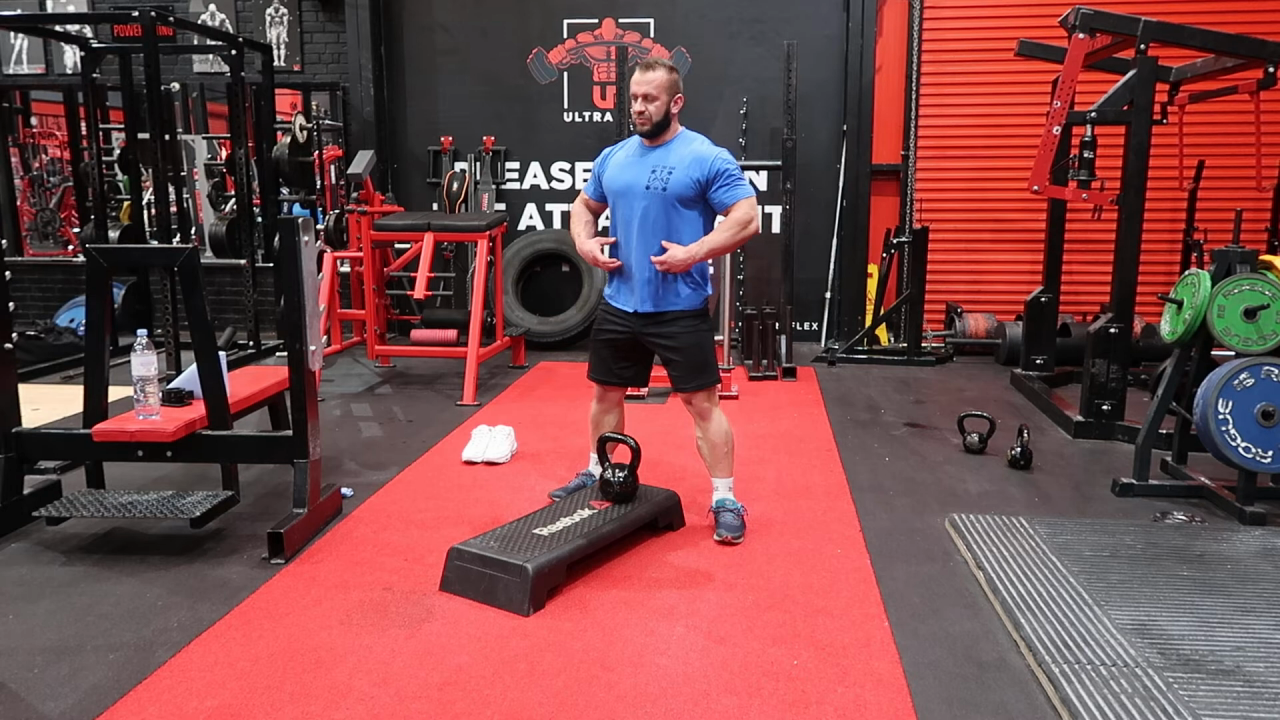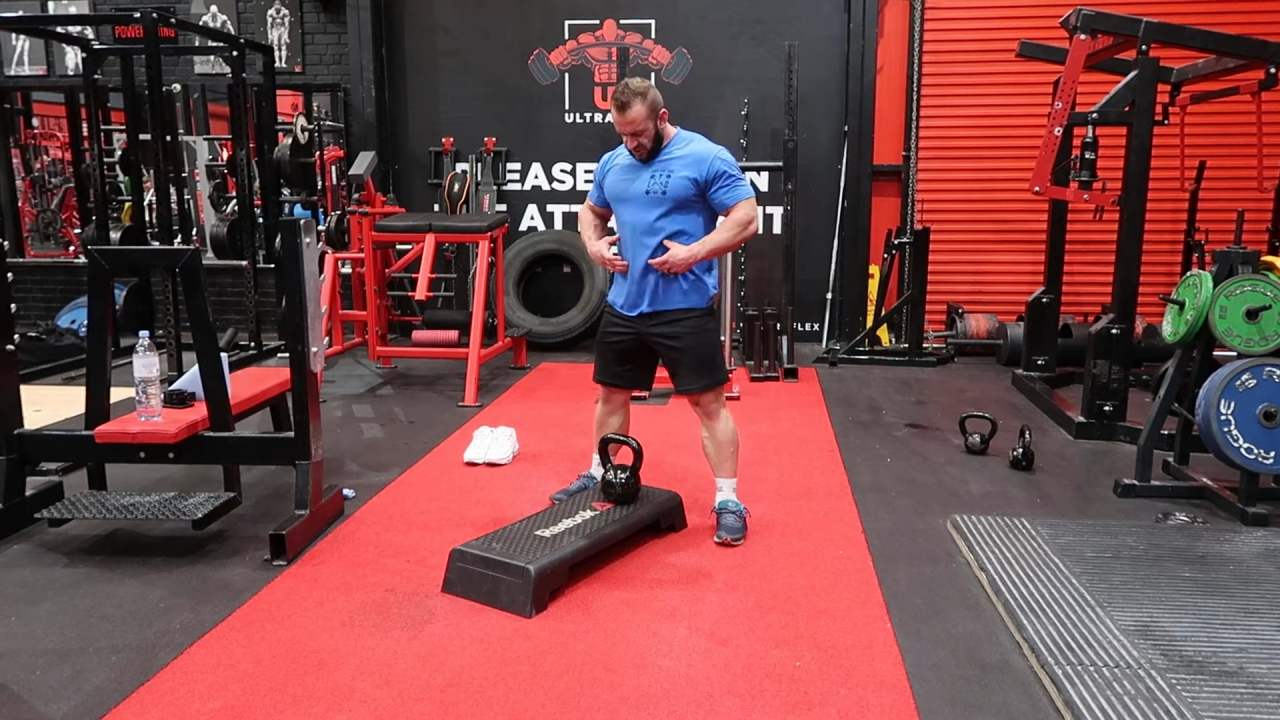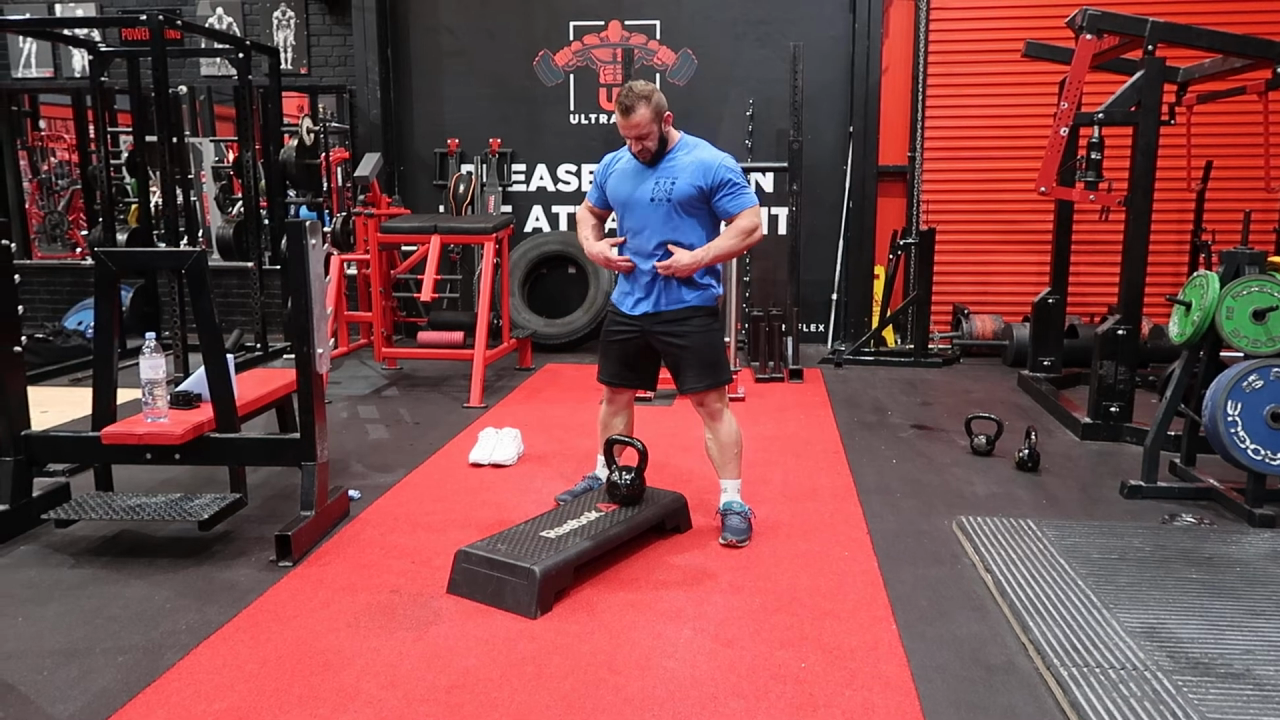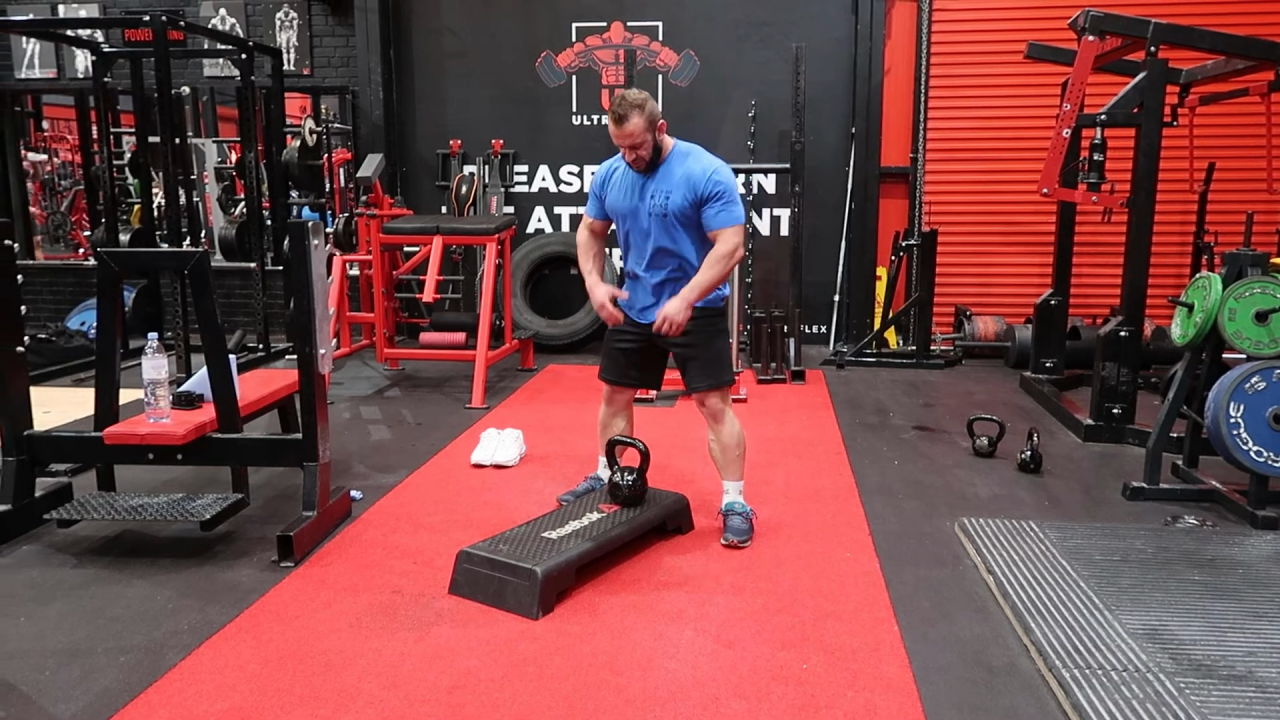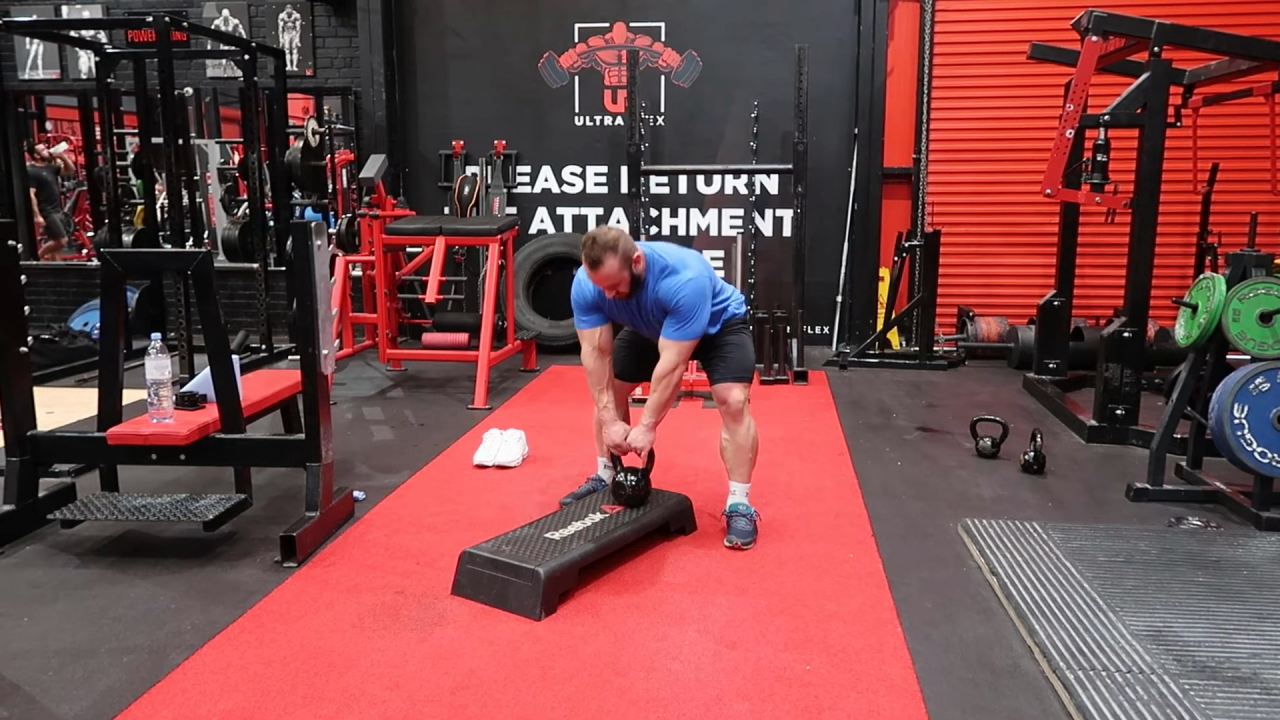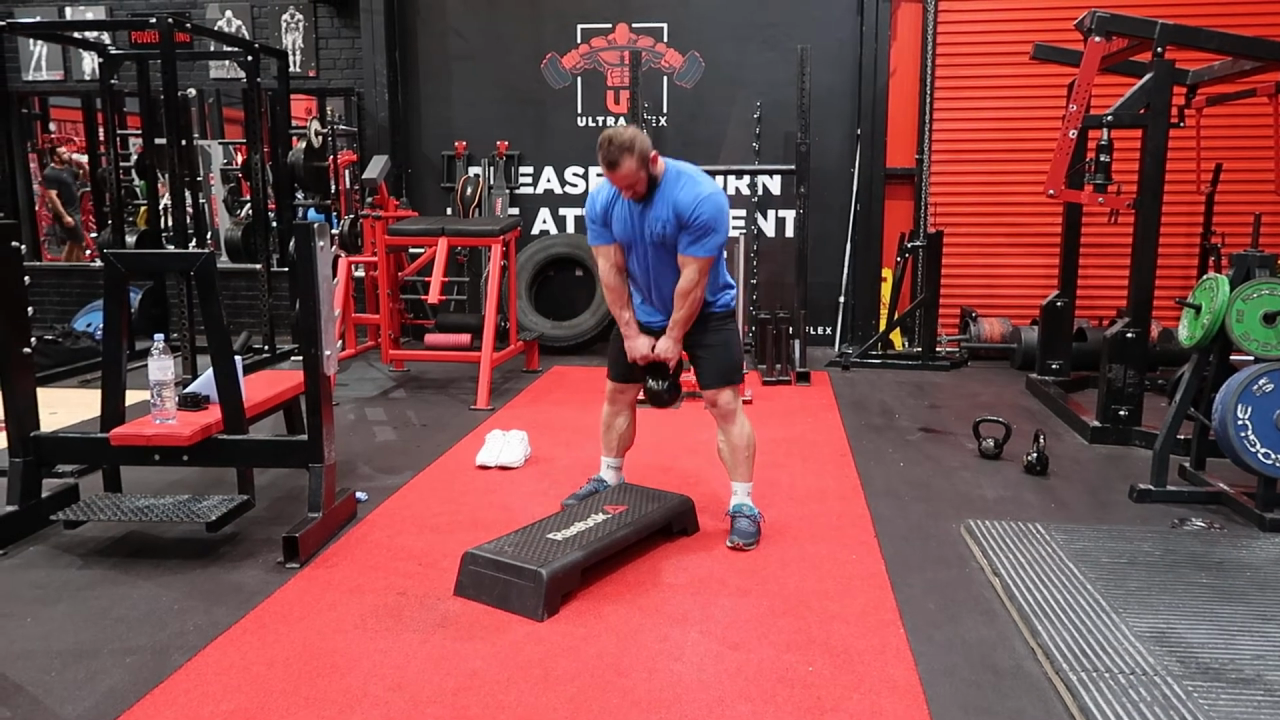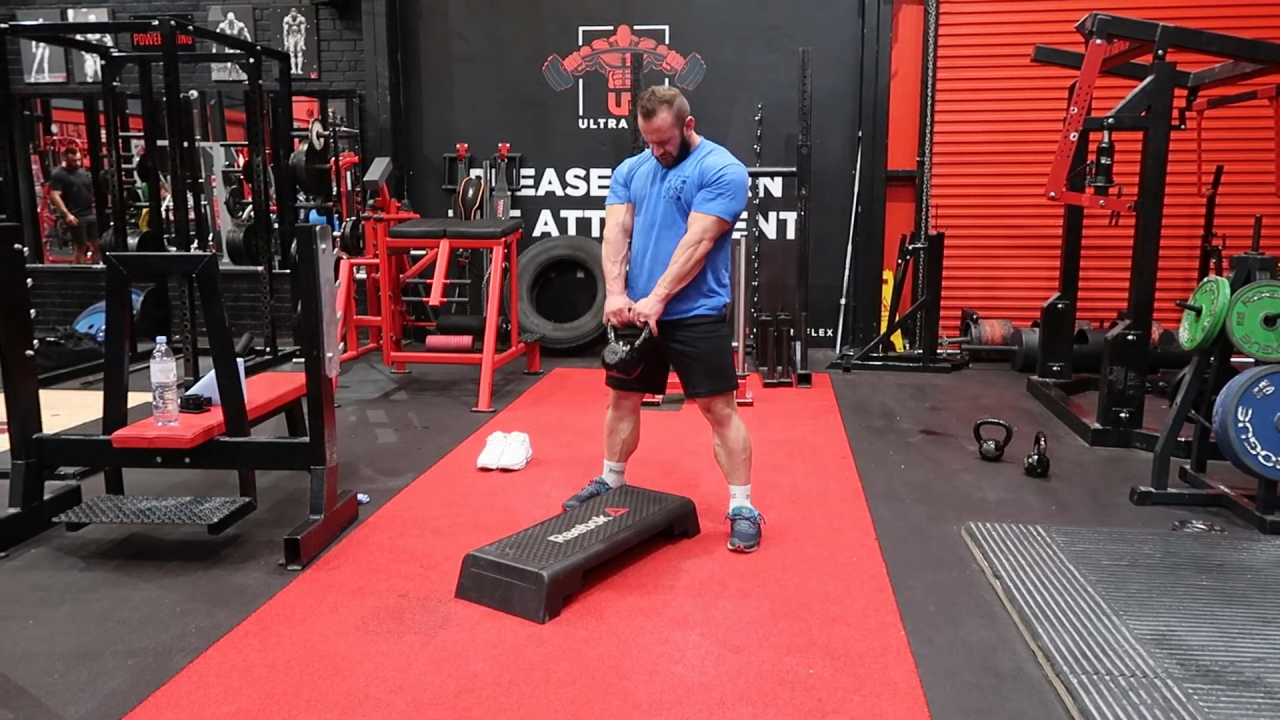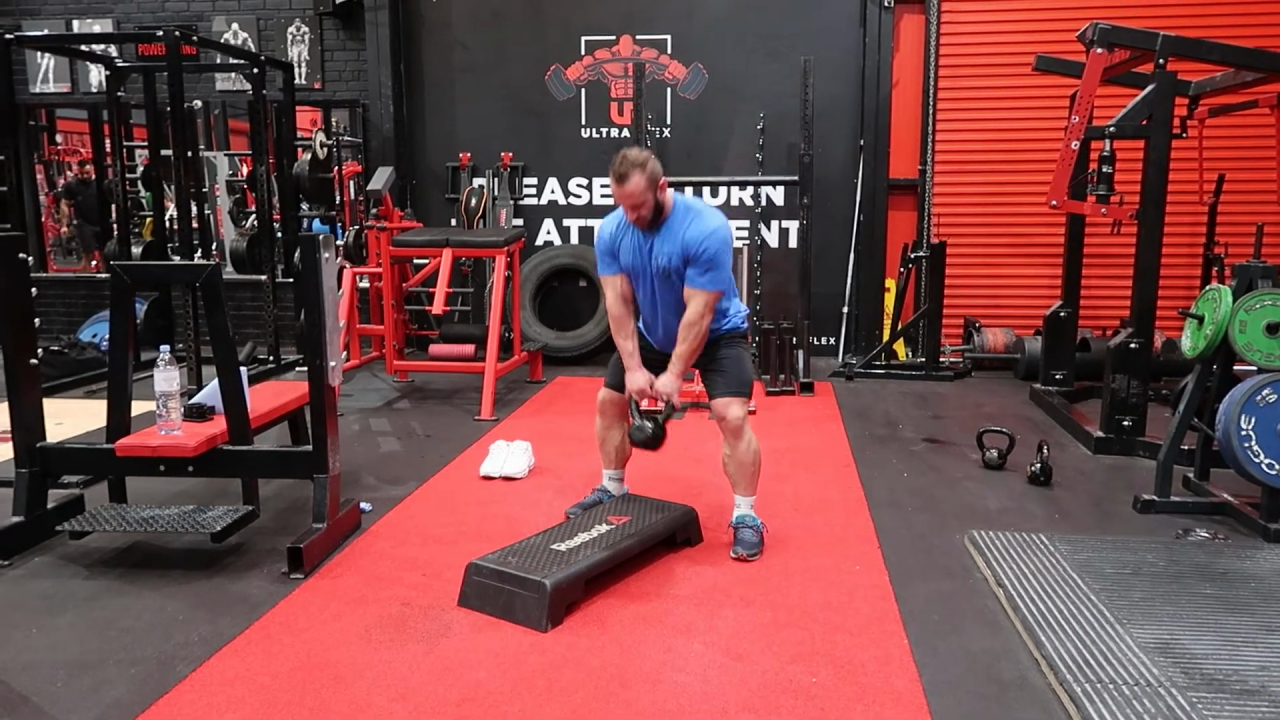
dt=0.5s
person 1, frame 1
left shoulder: (707, 158)
right shoulder: (612, 157)
left elbow: (747, 218)
right elbow: (584, 206)
left wrist: (694, 252)
right wrist: (584, 241)
left hip: (681, 308)
right hip: (619, 304)
left knee: (701, 402)
right knee: (606, 393)
left ankle: (725, 500)
right ankle: (596, 474)
person 1, frame 2
left shoulder: (707, 158)
right shoulder: (612, 164)
left elbow: (746, 219)
right elbow: (591, 211)
left wrist: (692, 253)
right wrist: (594, 245)
left hip: (686, 308)
right hip: (624, 305)
left knee: (708, 402)
right knee: (611, 394)
left ankle: (728, 501)
right ankle: (599, 475)
person 1, frame 3
left shoulder: (711, 165)
right shoulder: (612, 166)
left elbow: (750, 225)
right elbow: (588, 211)
left wrist: (697, 259)
right wrist: (592, 245)
left hip: (690, 308)
right hip: (627, 305)
left knee: (711, 403)
right knee: (615, 395)
left ankle: (733, 503)
right ankle: (603, 477)
person 1, frame 4
left shoulder: (707, 173)
right shoulder: (608, 176)
left elbow: (731, 246)
right elbow: (590, 233)
left wrist: (684, 302)
right wrist: (595, 283)
left hip: (699, 309)
right hip: (633, 308)
left knee: (714, 403)
right knee: (614, 394)
left ankle: (735, 502)
right ankle: (605, 478)
person 1, frame 5
left shoulder: (686, 278)
right shoulder: (586, 284)
left elbow: (672, 364)
right elbow: (596, 353)
left wrist: (647, 427)
right wrist: (609, 420)
left hip: (718, 324)
left knee: (733, 401)
right knee: (607, 386)
left ankle: (739, 505)
right ankle: (605, 478)
person 1, frame 6
left shoulder: (700, 196)
right shoulder: (601, 200)
left elbow: (694, 279)
right elbow: (611, 272)
left wrist: (673, 338)
right wrist: (631, 334)
left hip: (707, 310)
right hip: (644, 312)
left knee: (724, 402)
right knee: (617, 393)
left ankle: (743, 505)
right ankle: (608, 480)
person 1, frame 7
left shoulder: (723, 170)
right shoulder: (630, 171)
left elbow: (698, 240)
right elbow: (616, 233)
left wrist: (658, 297)
right wrist: (616, 292)
left hip: (697, 314)
right hip: (635, 309)
left knee: (718, 408)
right knee: (623, 400)
left ankle: (742, 508)
right ankle: (611, 483)
person 1, frame 8
left shoulder: (706, 229)
right shoulder: (610, 232)
left elbow: (700, 313)
right elbow: (619, 304)
left wrist: (675, 374)
right wrist: (635, 369)
left hip: (719, 332)
right hip: (654, 333)
left knee: (732, 416)
right knee: (608, 401)
left ankle: (745, 515)
right ankle: (612, 489)
